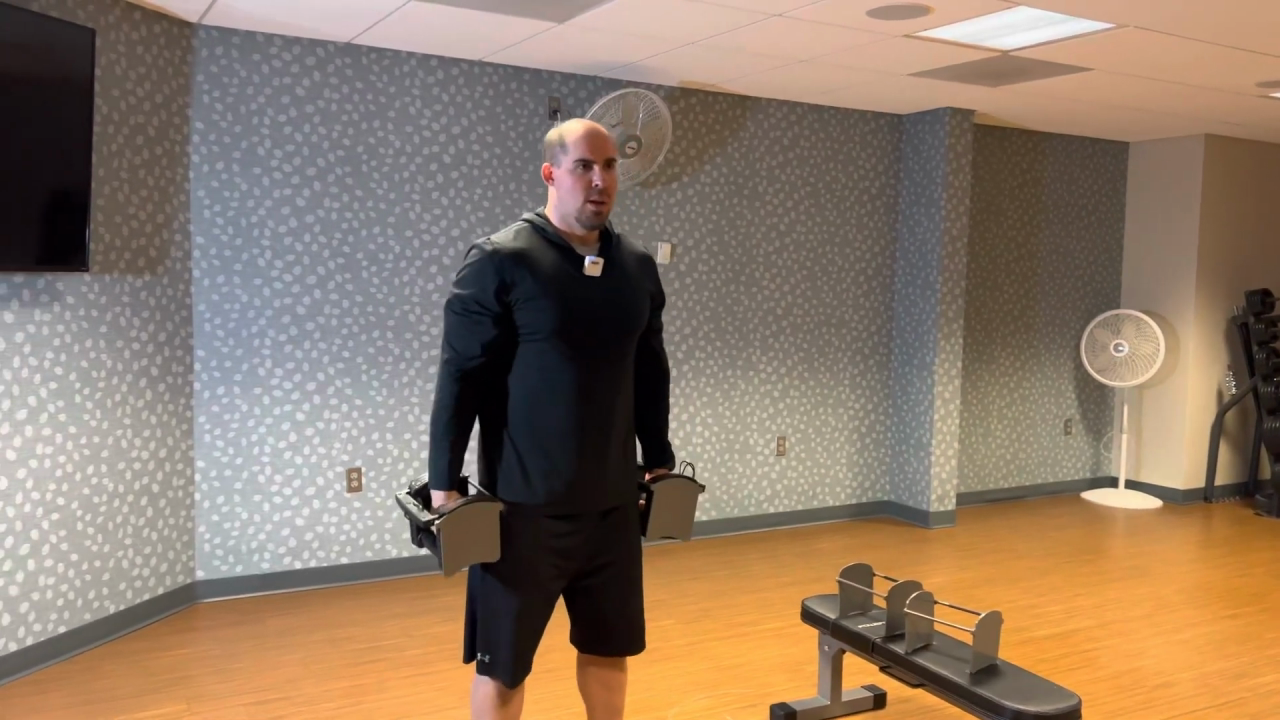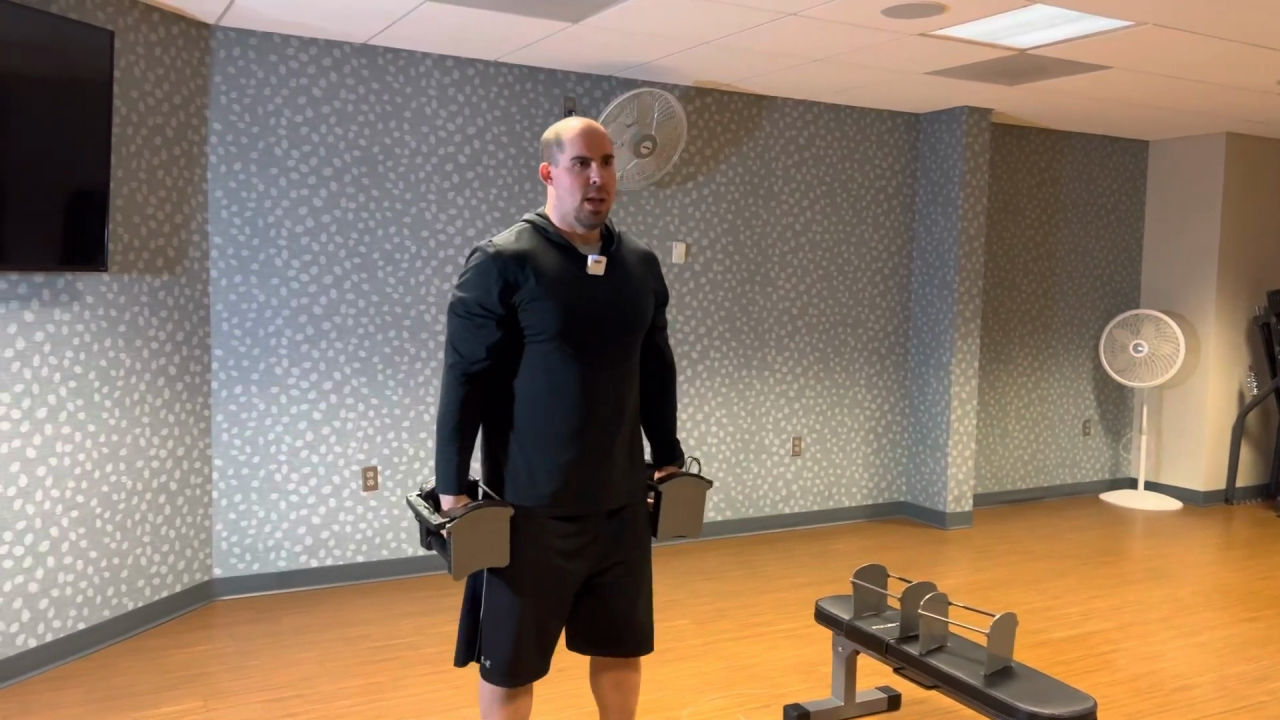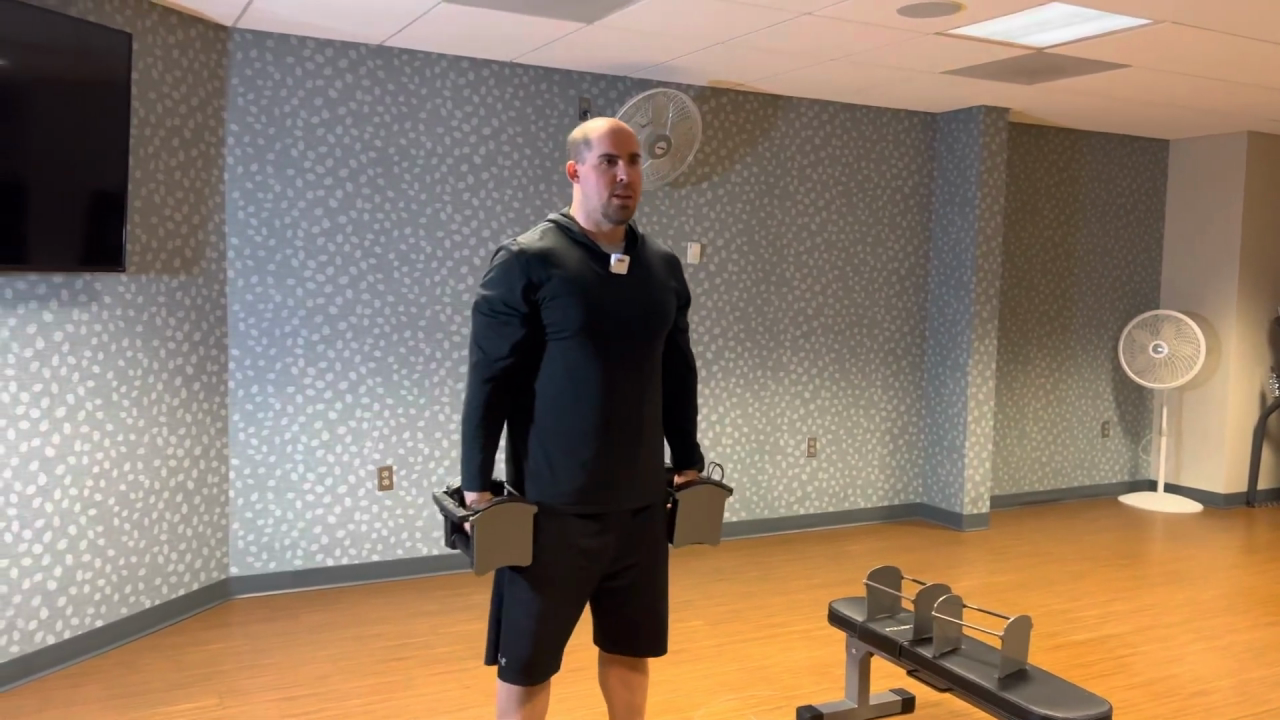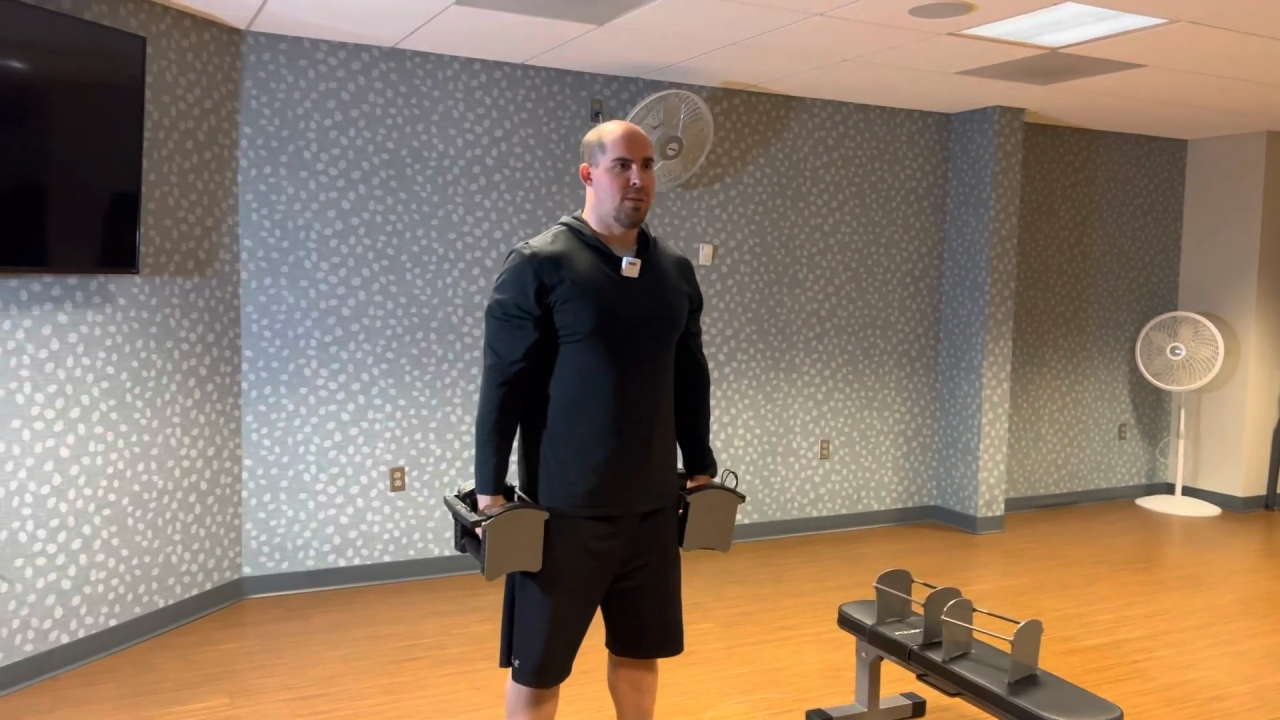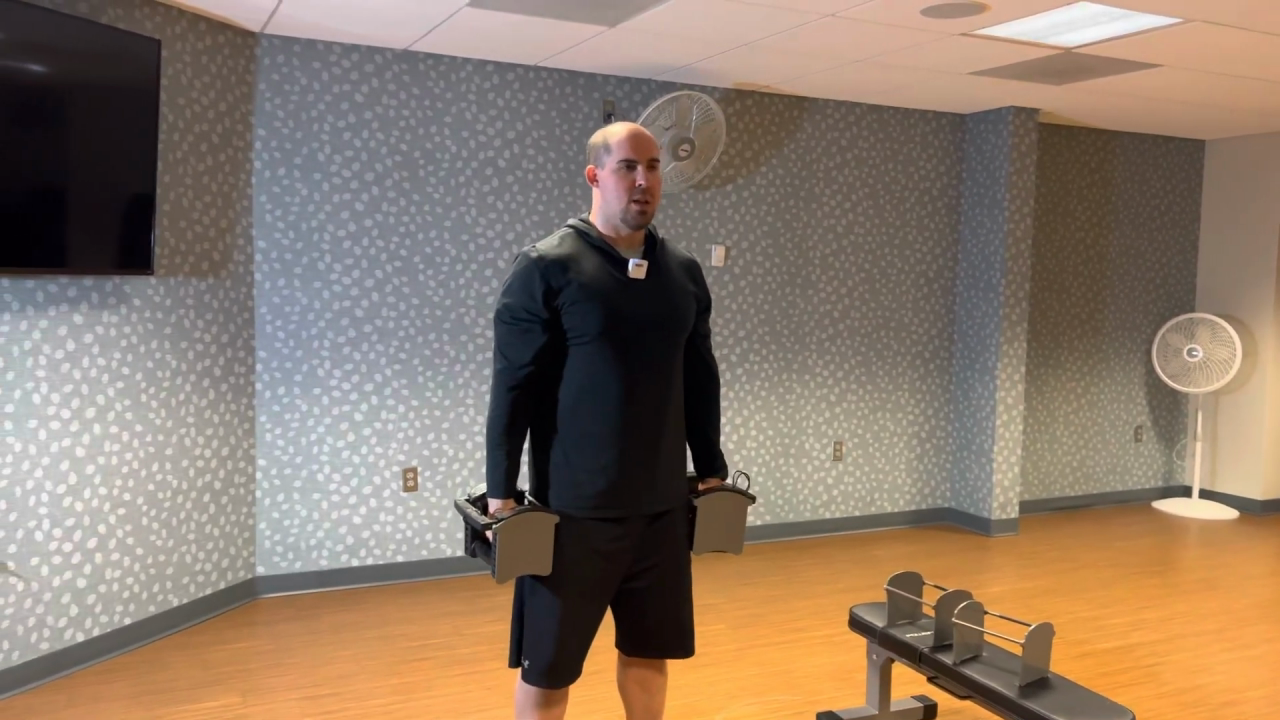
dt=0.3s
person 1, frame 1
left shoulder: (638, 267)
right shoulder: (499, 262)
right elbow: (460, 377)
left wrist: (659, 459)
right wrist: (444, 481)
left hip: (613, 498)
right hip: (525, 501)
left knee: (609, 646)
right knee: (504, 657)
person 1, frame 2
left shoulder: (641, 266)
right shoulder: (501, 263)
left elbow: (657, 369)
right elbow: (465, 382)
left wrist: (668, 457)
right wrist: (453, 487)
left hip: (621, 498)
right hip: (531, 505)
left knee: (622, 645)
right knee: (510, 658)
person 1, frame 3
left shoulder: (664, 268)
right shoulder: (526, 262)
left elbow: (678, 373)
right elbow: (489, 380)
left wrist: (688, 462)
right wrist: (477, 483)
left hip: (641, 499)
right hip: (553, 502)
left knee: (631, 646)
right knee: (528, 657)
person 1, frame 4
left shoulder: (676, 272)
right shoulder: (538, 265)
left elbow: (691, 378)
right elbow: (503, 383)
left wrist: (700, 467)
right wrist: (490, 487)
left hip: (652, 501)
right hip: (562, 505)
left knee: (640, 648)
right knee: (538, 659)
person 1, frame 5
left shoulder: (684, 273)
right shoulder: (545, 268)
left elbow: (700, 380)
right elbow: (513, 387)
left wrist: (711, 469)
right wrist: (501, 491)
left hip: (661, 504)
right hip: (572, 507)
left knee: (649, 649)
right knee: (548, 661)
